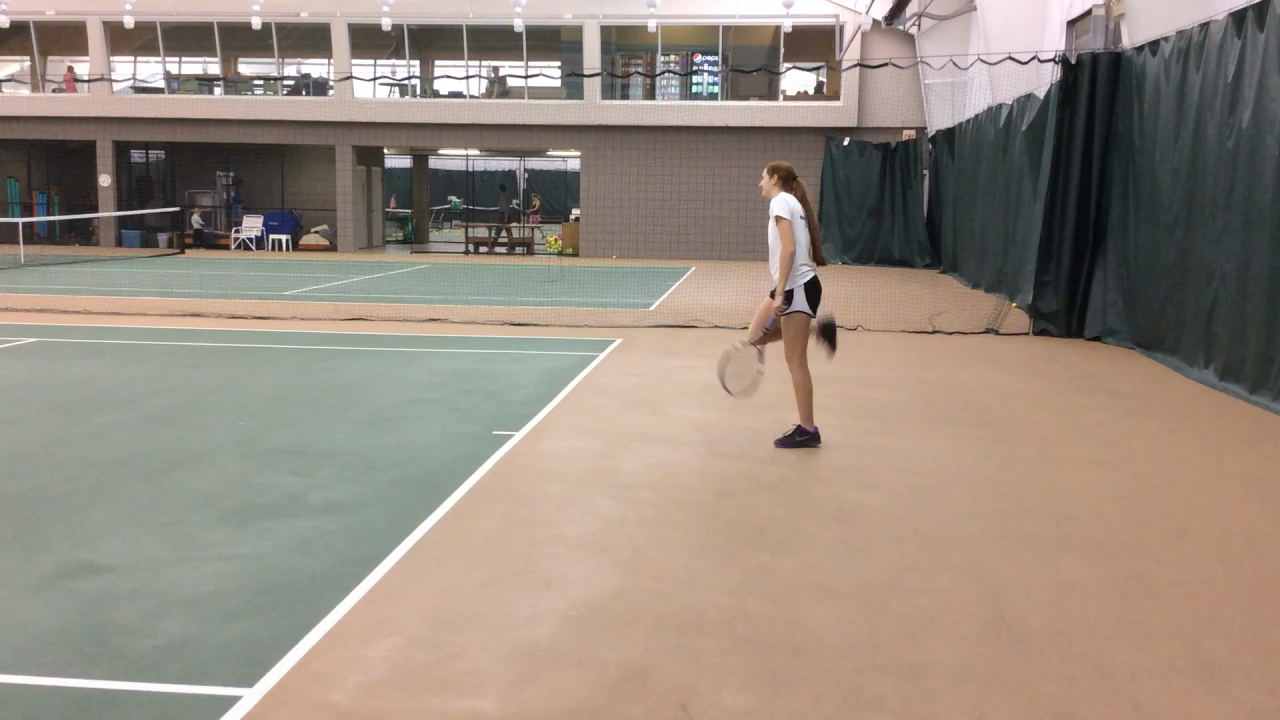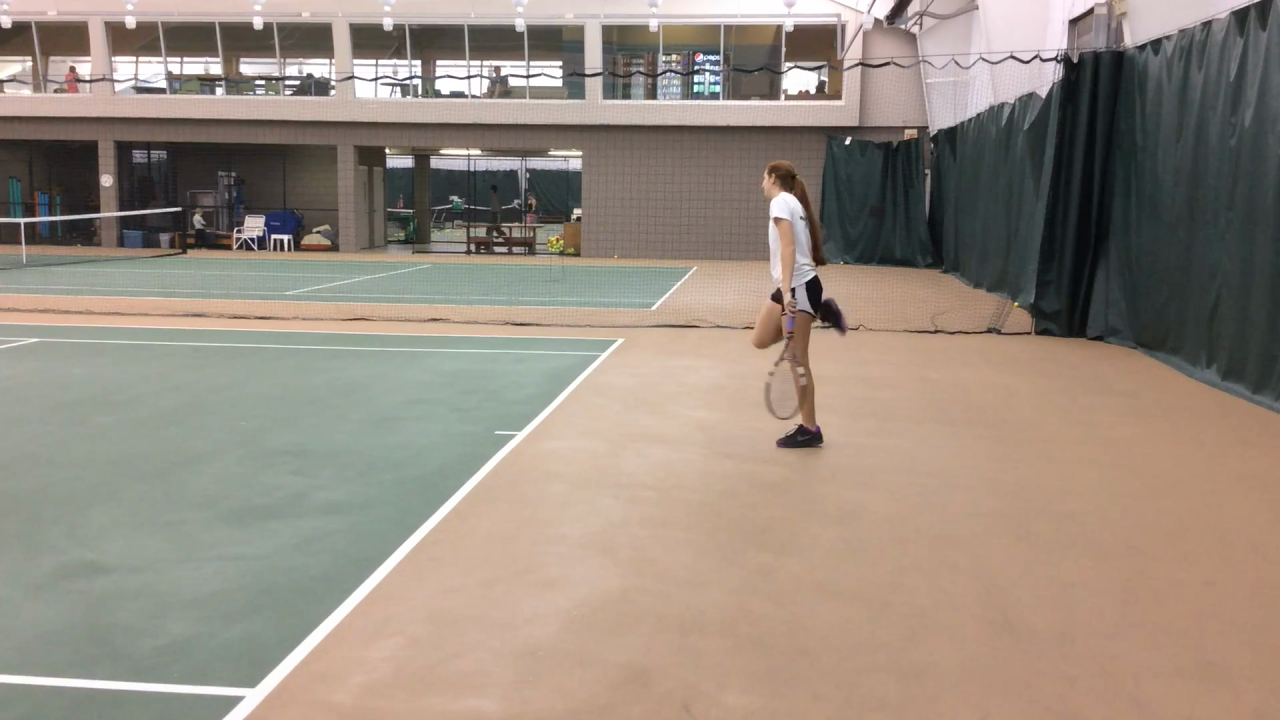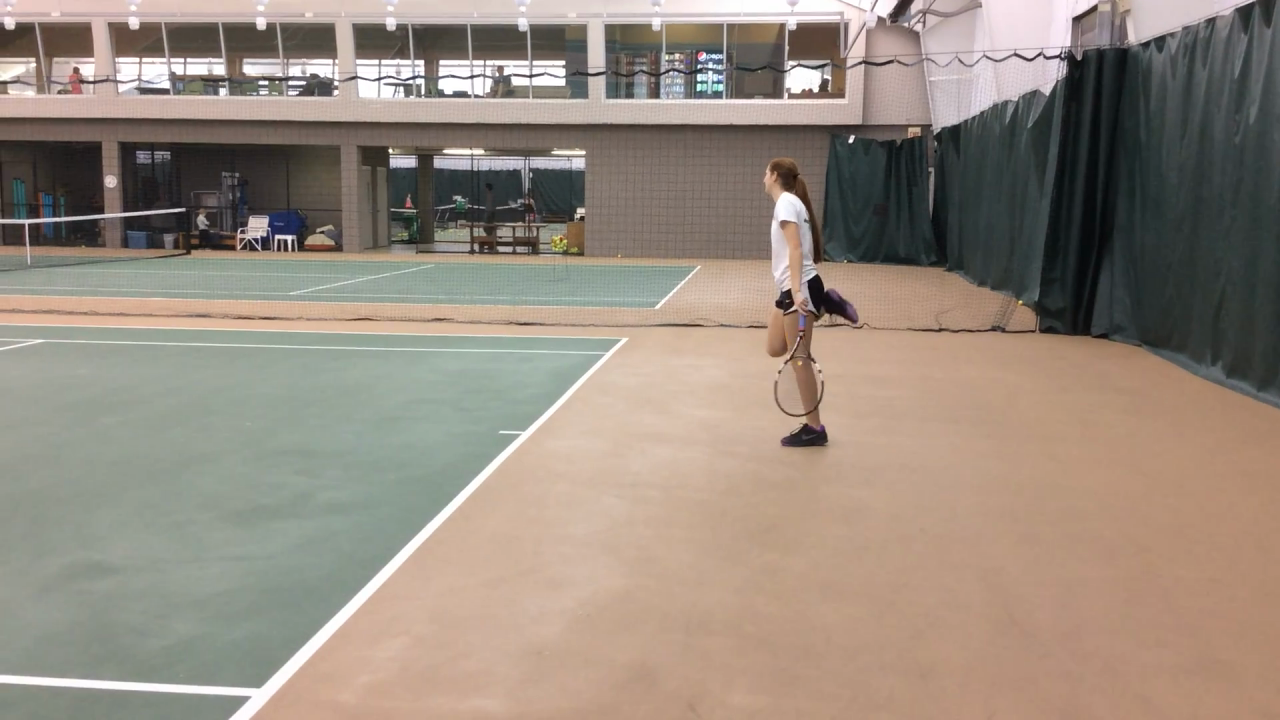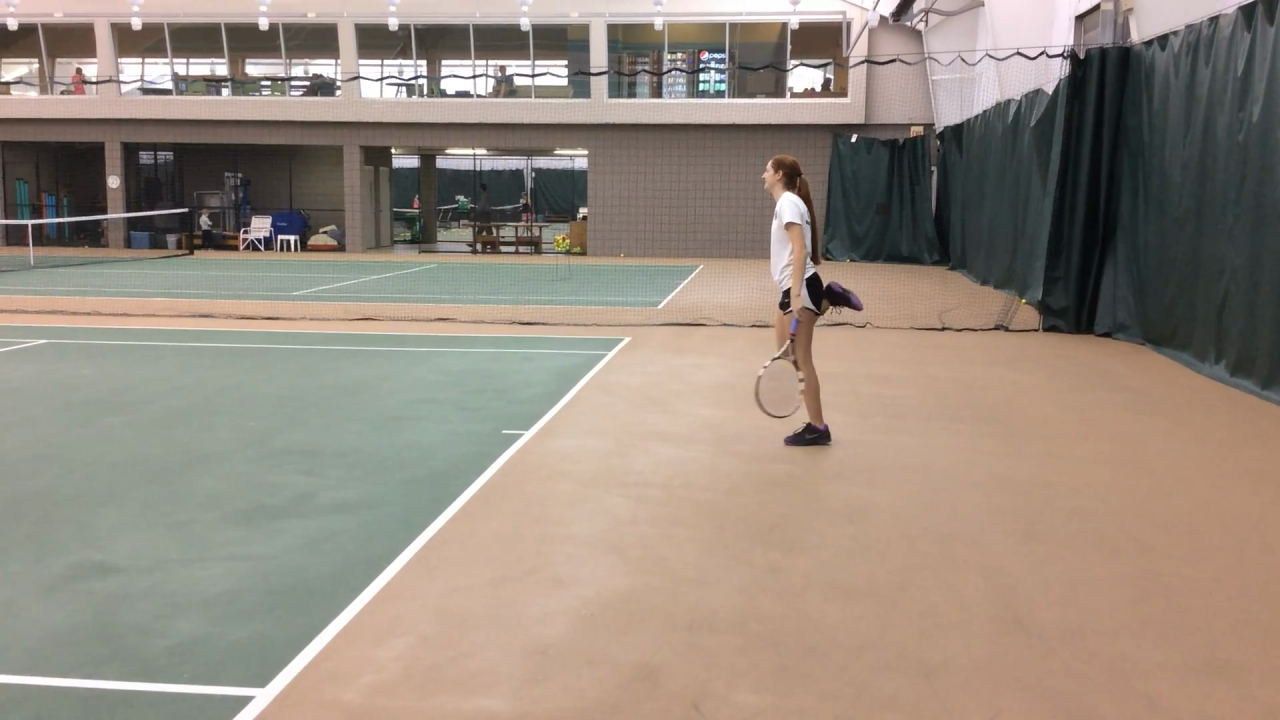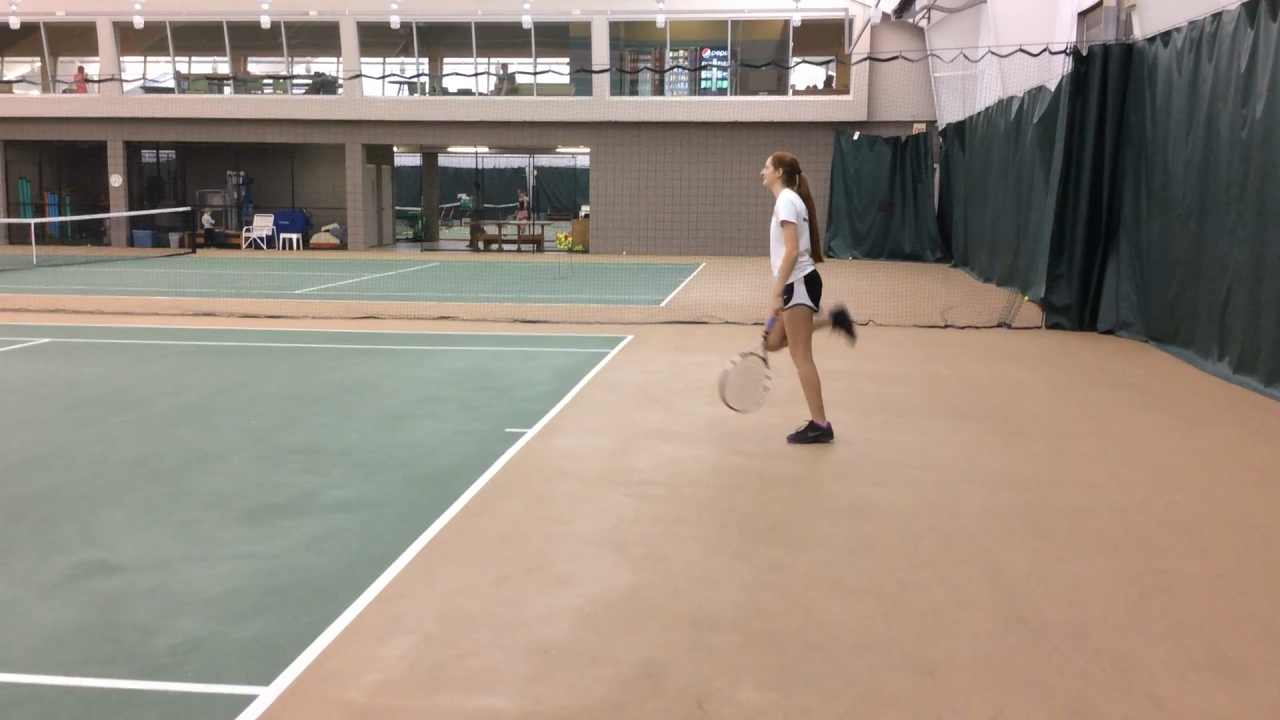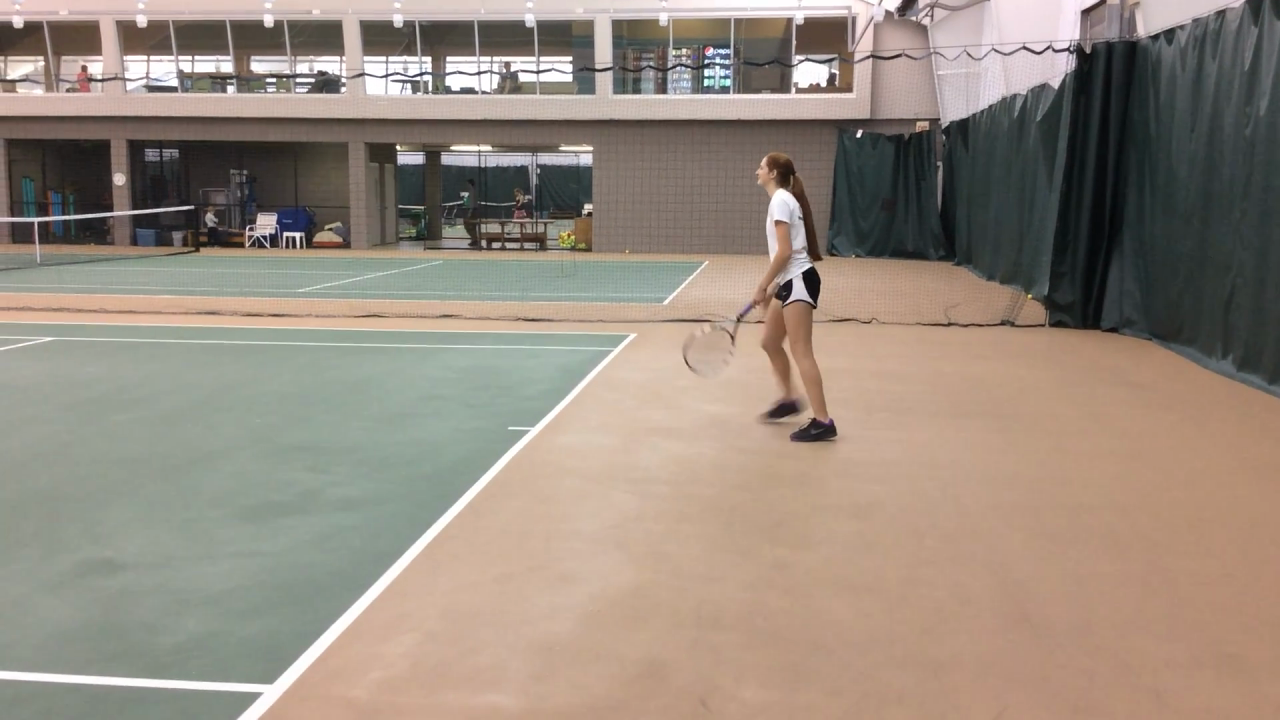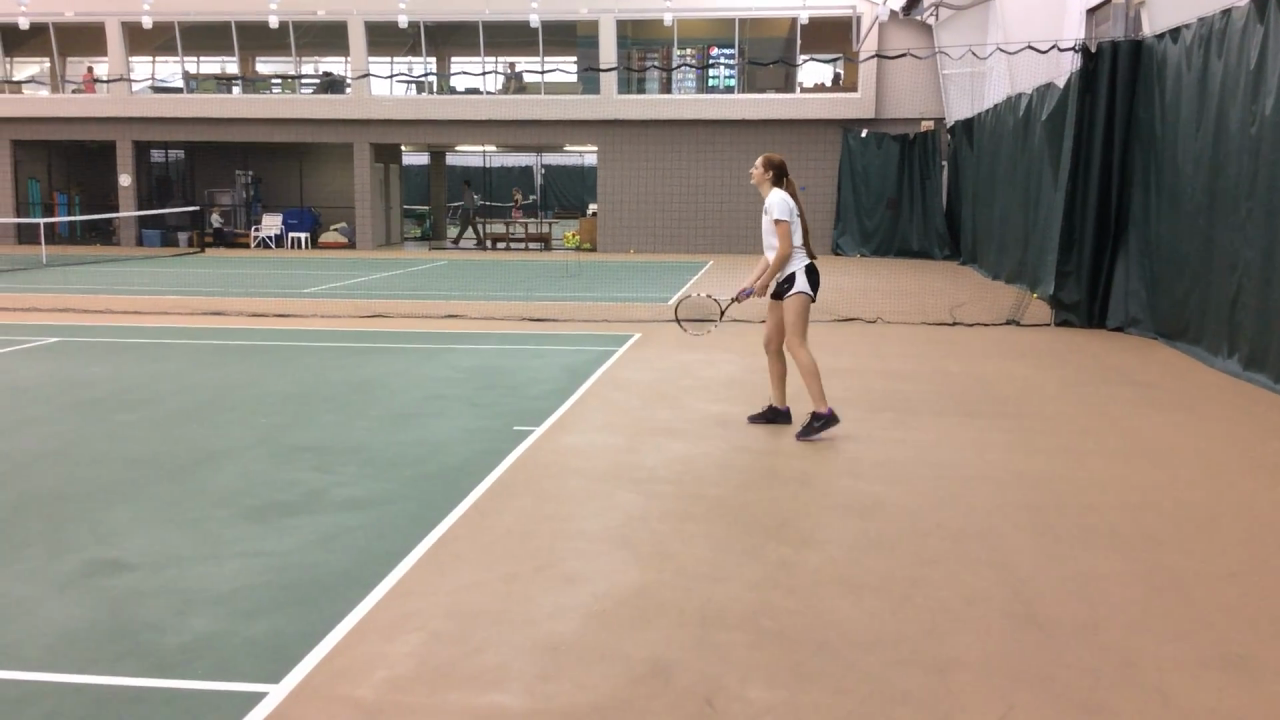
dt=0.2s
person 1, frame 1
left shoulder: (780, 201)
right shoulder: (791, 202)
left elbow: (788, 248)
left wrist: (780, 293)
left hip: (796, 287)
right hip: (791, 286)
left knee: (795, 362)
right knee: (757, 337)
left ankle: (807, 430)
right ankle: (818, 328)
person 1, frame 2
left shoulder: (781, 201)
right shoulder: (789, 202)
left elbow: (788, 247)
left wrist: (787, 290)
left hip: (799, 287)
right hip: (790, 287)
left knee: (796, 360)
right knee: (760, 339)
left ankle: (809, 430)
right ankle: (818, 311)
person 1, frame 3
left shoulder: (785, 202)
right shoulder: (789, 202)
left elbow: (795, 248)
left wrist: (797, 290)
left hip: (800, 288)
right hip: (791, 289)
right knee: (775, 349)
left ankle: (814, 429)
right ankle: (825, 304)
person 1, frame 4
left shoulder: (788, 203)
right shoulder: (787, 202)
left elbow: (800, 251)
left wrist: (797, 294)
left hip: (801, 287)
right hip: (795, 287)
left knee: (801, 359)
right knee: (785, 348)
left ankle: (817, 428)
right ankle: (829, 298)
person 1, frame 5
left shoulder: (786, 200)
right shoulder: (788, 199)
left elbow: (792, 252)
left wrist: (776, 294)
left hip: (799, 284)
right hip: (795, 284)
left knee: (800, 356)
right knee: (772, 341)
left ankle: (819, 425)
right ankle: (831, 319)
person 1, frame 6
left shoulder: (780, 200)
right shoulder: (782, 199)
left elbow: (784, 252)
left wrist: (763, 287)
right wrist: (768, 288)
left hip: (798, 281)
right hip: (790, 282)
left knee: (801, 353)
right knee: (769, 342)
left ankle: (822, 422)
right ankle: (789, 400)
person 1, frame 7
left shoulder: (778, 199)
right shoulder: (770, 202)
left elbow: (785, 249)
left wrist: (762, 283)
right wrist: (749, 283)
left hip: (799, 276)
right hip: (786, 278)
left knee: (796, 347)
right knee: (771, 343)
left ankle: (822, 412)
right ankle: (779, 408)
